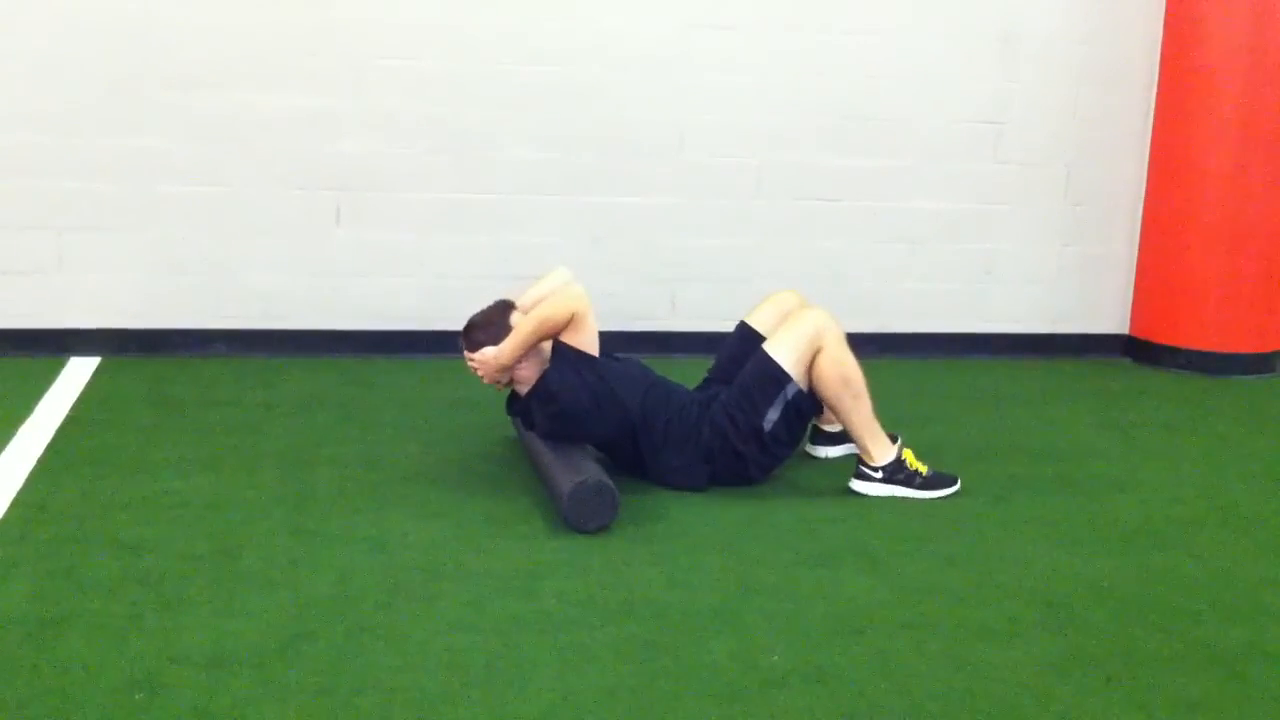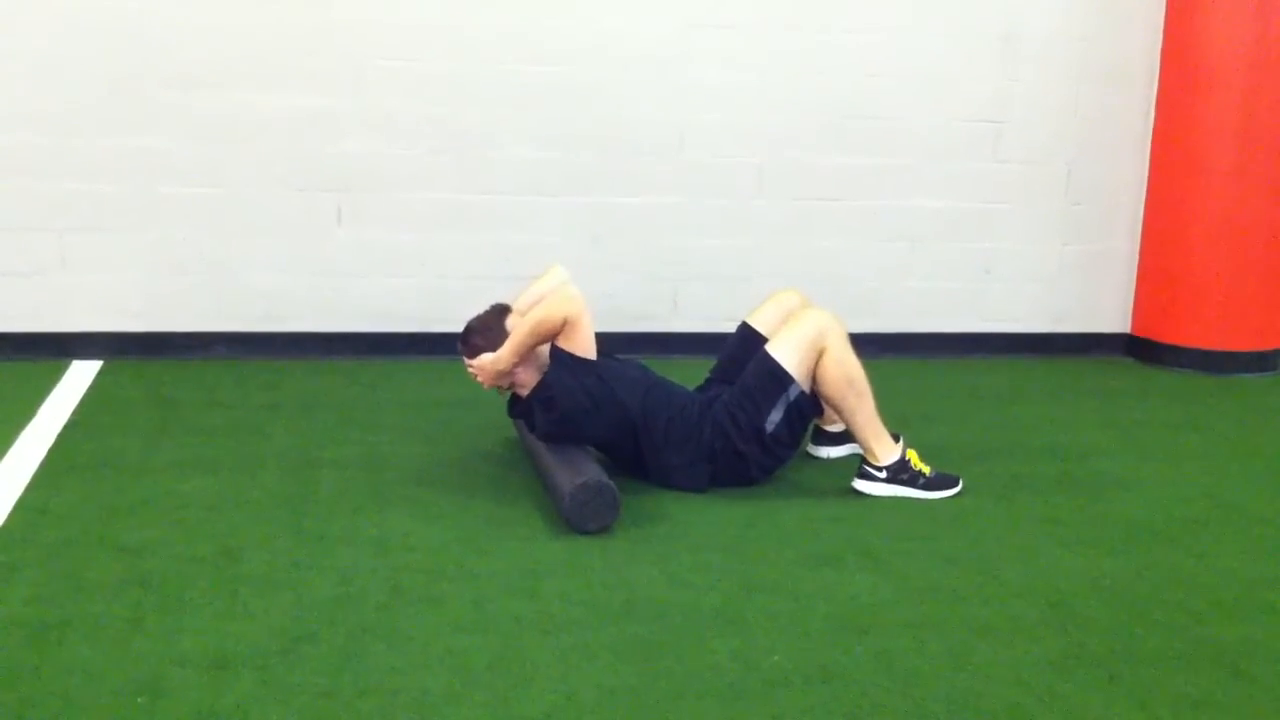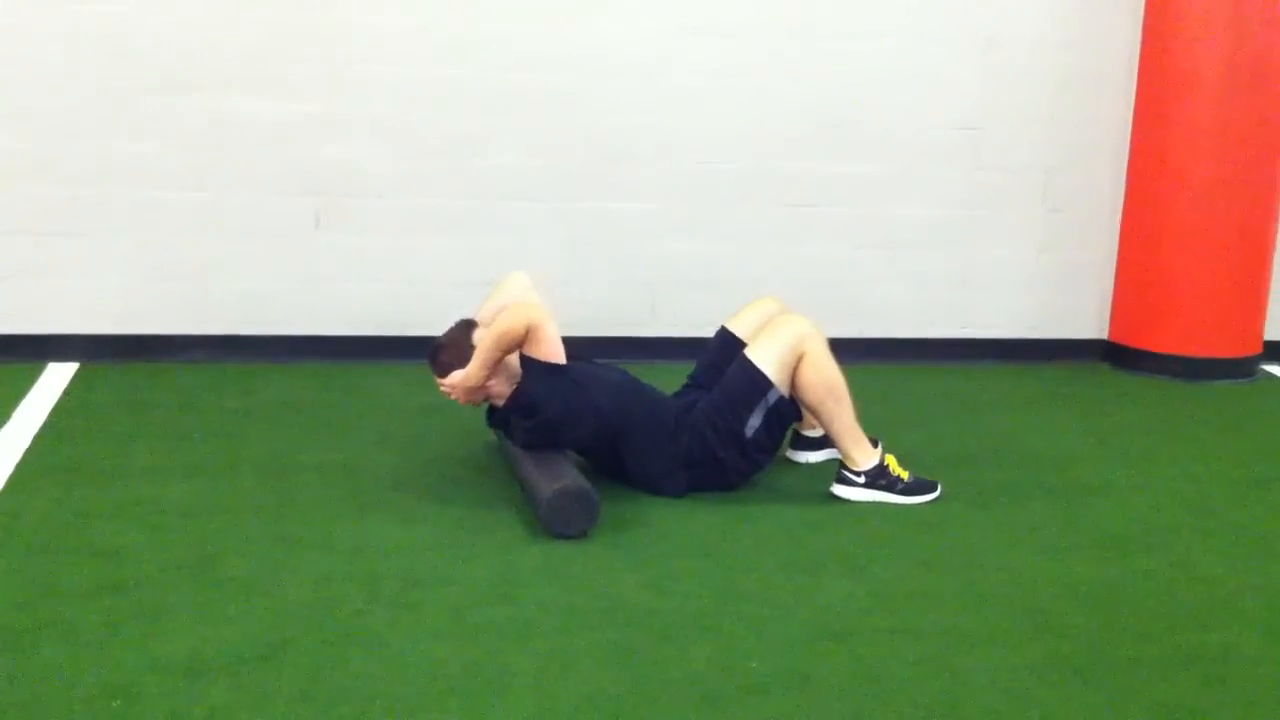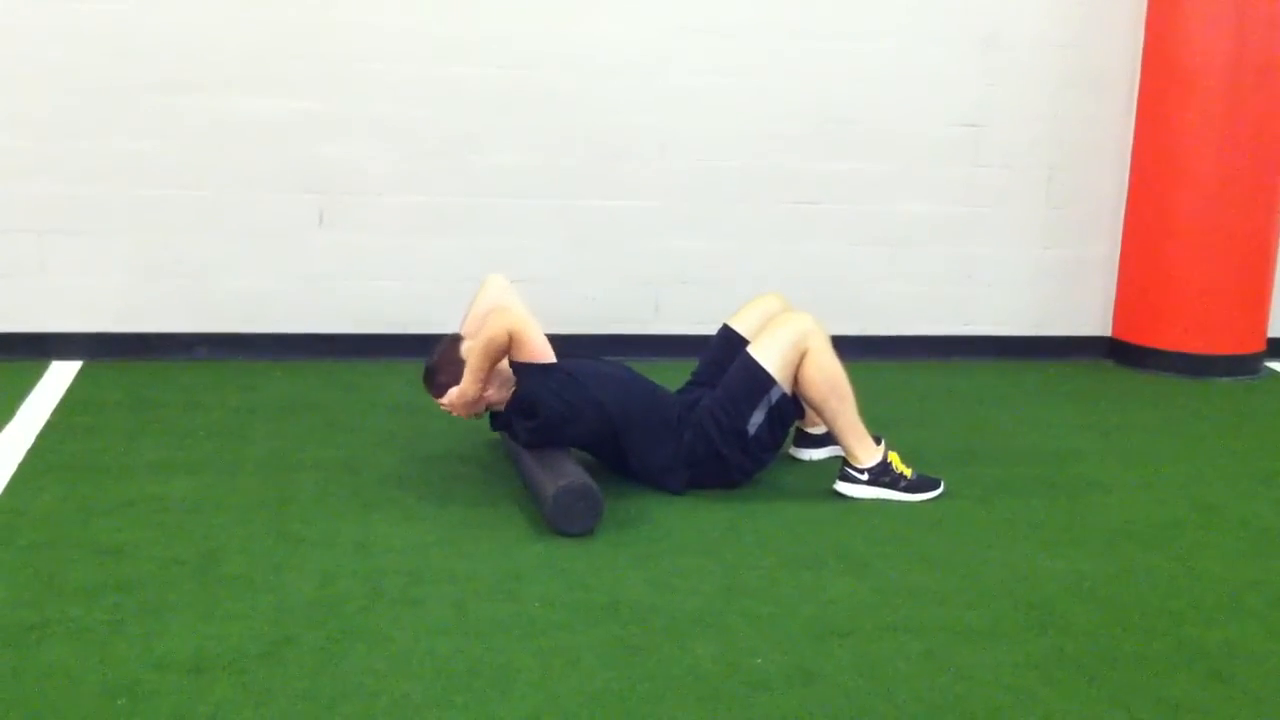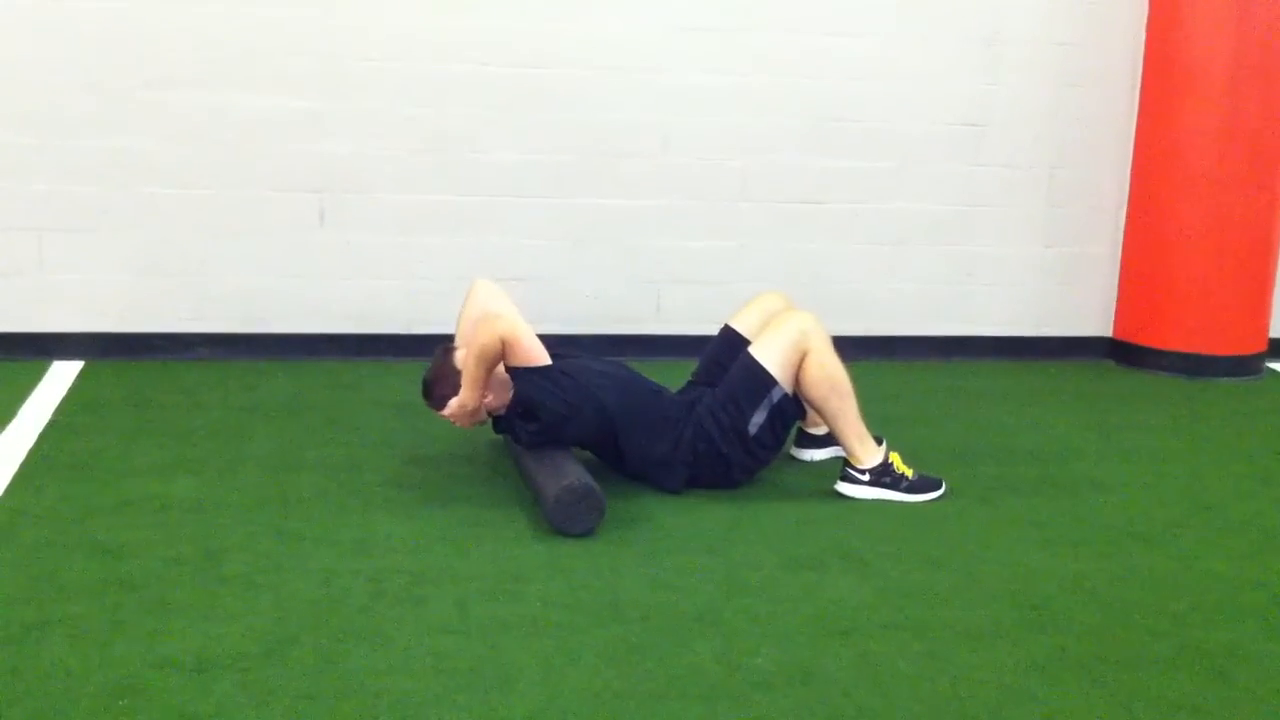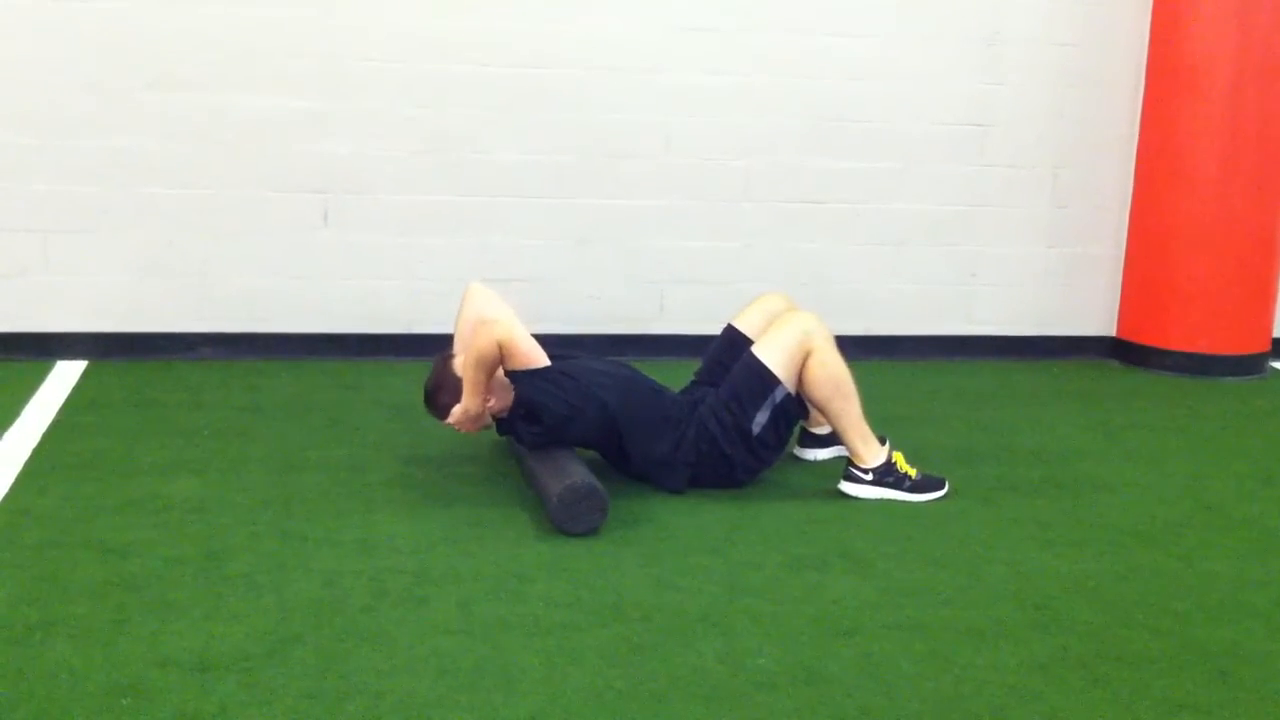
dt=0.5s
person 1, frame 1
left shoulder: (539, 391)
right shoulder: (561, 395)
left elbow: (560, 279)
right elbow: (574, 299)
left wrist: (503, 320)
right wrist: (505, 354)
left hip: (705, 408)
right hip: (724, 445)
left knee: (789, 304)
right knee: (817, 327)
left ankle: (831, 428)
right ankle: (881, 463)
person 1, frame 2
left shoulder: (541, 392)
right shoulder: (560, 401)
left elbow: (557, 277)
right elbow: (570, 302)
left wrist: (502, 327)
right wrist: (502, 357)
left hip: (707, 410)
right hip: (725, 446)
left knee: (791, 303)
right knee: (819, 326)
left ankle: (832, 428)
right ankle: (885, 463)
person 1, frame 3
left shoulder: (517, 401)
right shoulder: (538, 407)
left elbow: (517, 286)
right elbow: (530, 312)
left wrist: (468, 339)
right wrist: (473, 372)
left hip: (686, 413)
right hip: (706, 450)
left knee: (770, 310)
right knee: (799, 333)
left ankle: (812, 433)
right ankle: (864, 468)
person 1, frame 4
left shoulder: (518, 402)
right shoulder: (536, 407)
left elbow: (496, 290)
right elbow: (509, 318)
left wrist: (462, 350)
right wrist: (468, 384)
left hip: (689, 410)
right hip: (708, 448)
left knee: (773, 307)
right knee: (801, 330)
left ankle: (815, 432)
right ankle: (867, 466)
person 1, frame 5
left shoulder: (522, 399)
right shoulder: (535, 409)
left elbow: (485, 294)
right elbow: (498, 322)
left wrist: (456, 364)
right wrist: (468, 396)
left hip: (689, 408)
right hip: (709, 447)
left knee: (774, 305)
right knee: (802, 328)
left ankle: (817, 432)
right ankle: (868, 466)
person 1, frame 6
left shoulder: (525, 395)
right shoulder: (539, 411)
left elbow: (479, 297)
right elbow: (494, 328)
left wrist: (459, 364)
right wrist: (470, 402)
left hip: (694, 407)
right hip: (713, 446)
left knee: (777, 305)
right knee: (806, 329)
left ankle: (821, 432)
right ankle: (871, 466)
